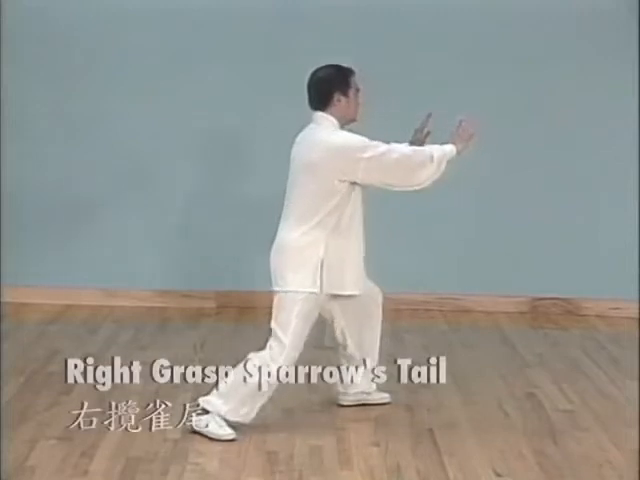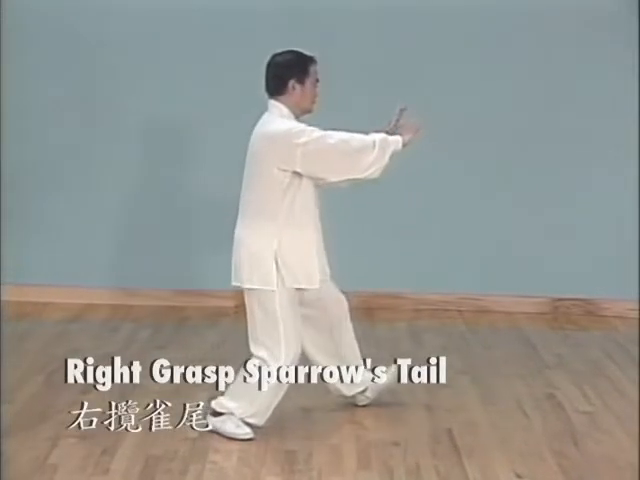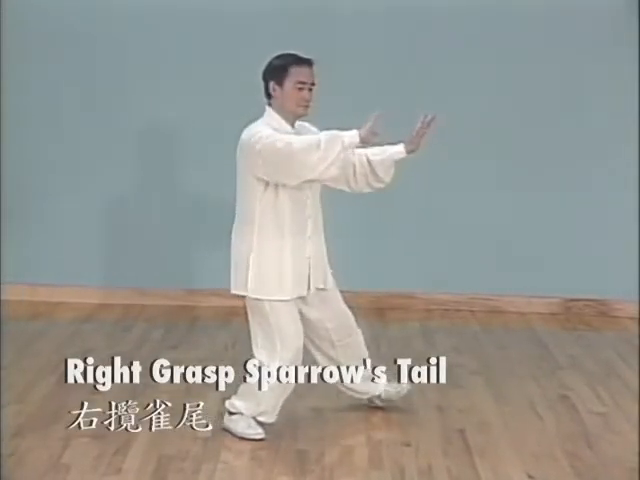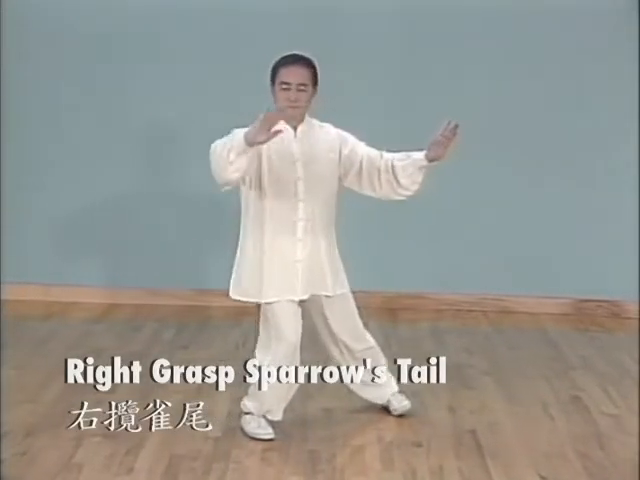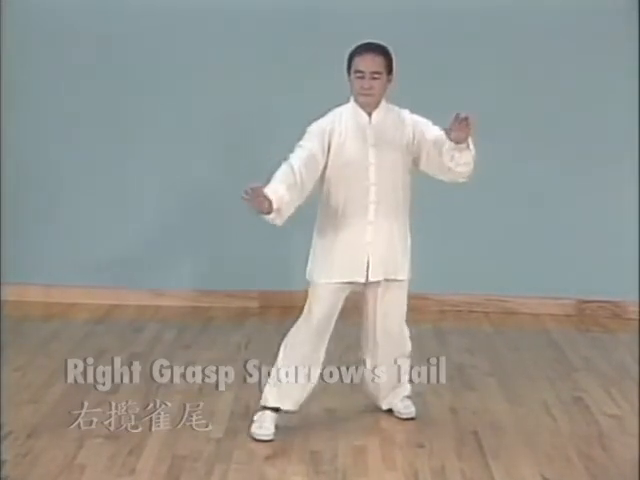
dt=1s
person 1, frame 1
left shoulder: (315, 138)
right shoulder: (338, 146)
left elbow: (379, 160)
right elbow: (407, 168)
left wrist: (411, 145)
right wrist: (452, 148)
left hip: (324, 258)
right hip: (306, 263)
left knee: (366, 302)
right knee: (282, 351)
left ankle: (356, 386)
right ankle: (215, 410)
person 1, frame 2
left shoulder: (284, 132)
right shoulder: (280, 134)
left elbow: (333, 159)
right elbow: (341, 153)
left wrist: (382, 141)
right wrist: (395, 142)
left hip: (291, 256)
right hip: (271, 260)
left knee: (330, 312)
right knee: (280, 350)
left ankle: (358, 386)
right ankle: (228, 411)
person 1, frame 3
left shoulder: (305, 134)
right shoulder: (258, 139)
left elbow: (351, 167)
right elbow: (300, 157)
left wrist: (403, 149)
right wrist: (355, 137)
left hip: (305, 261)
right hip: (268, 263)
left knee: (336, 326)
right knee: (283, 347)
left ankle: (368, 387)
right ankle: (241, 411)
person 1, frame 4
left shoulder: (333, 140)
right shoulder: (251, 140)
left elbow: (380, 170)
right elbow: (224, 164)
left wrist: (426, 158)
right wrist: (251, 140)
left hip: (321, 261)
right hip: (273, 263)
left knee: (349, 332)
right knee: (282, 343)
left ankle: (383, 390)
right ankle: (256, 410)
person 1, frame 5
left shoulder: (410, 126)
right shoulder: (329, 127)
left elbow: (451, 164)
right elbow: (298, 171)
left wrist: (458, 142)
right wrist: (271, 200)
left hip: (389, 247)
right hip: (338, 246)
left knee: (390, 327)
right knee: (314, 323)
left ankle: (392, 393)
right ankle: (273, 405)
